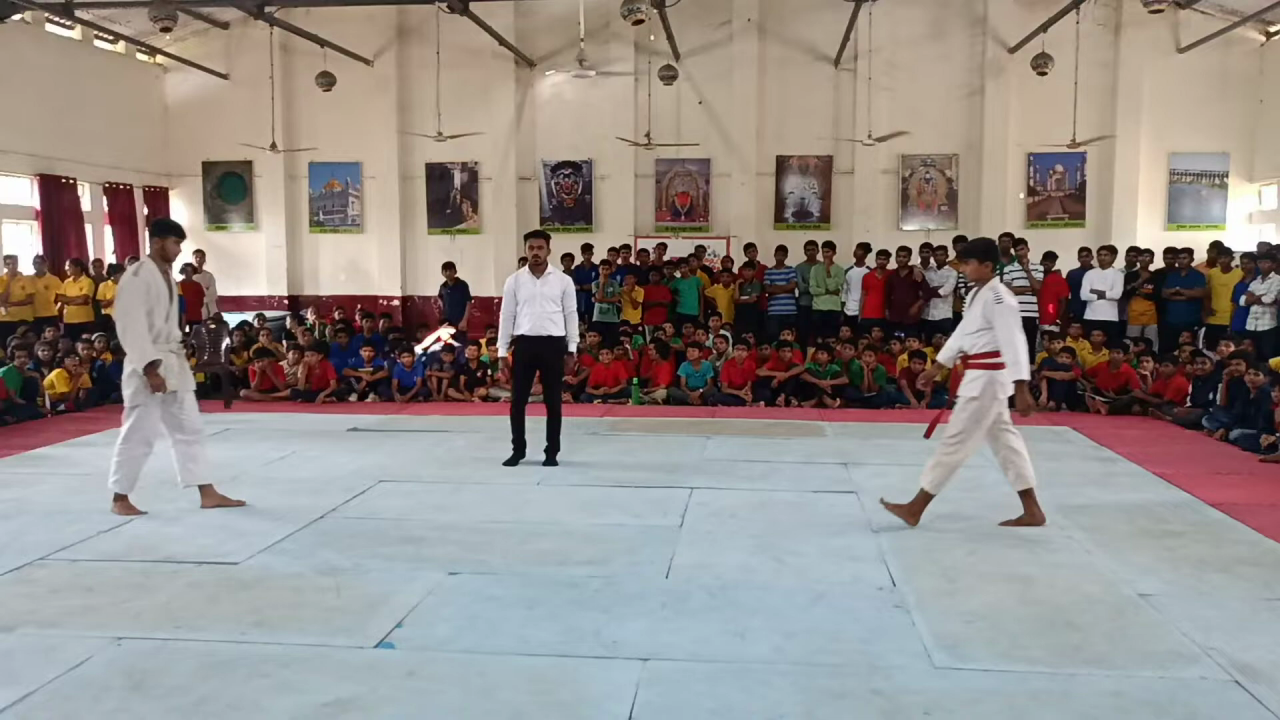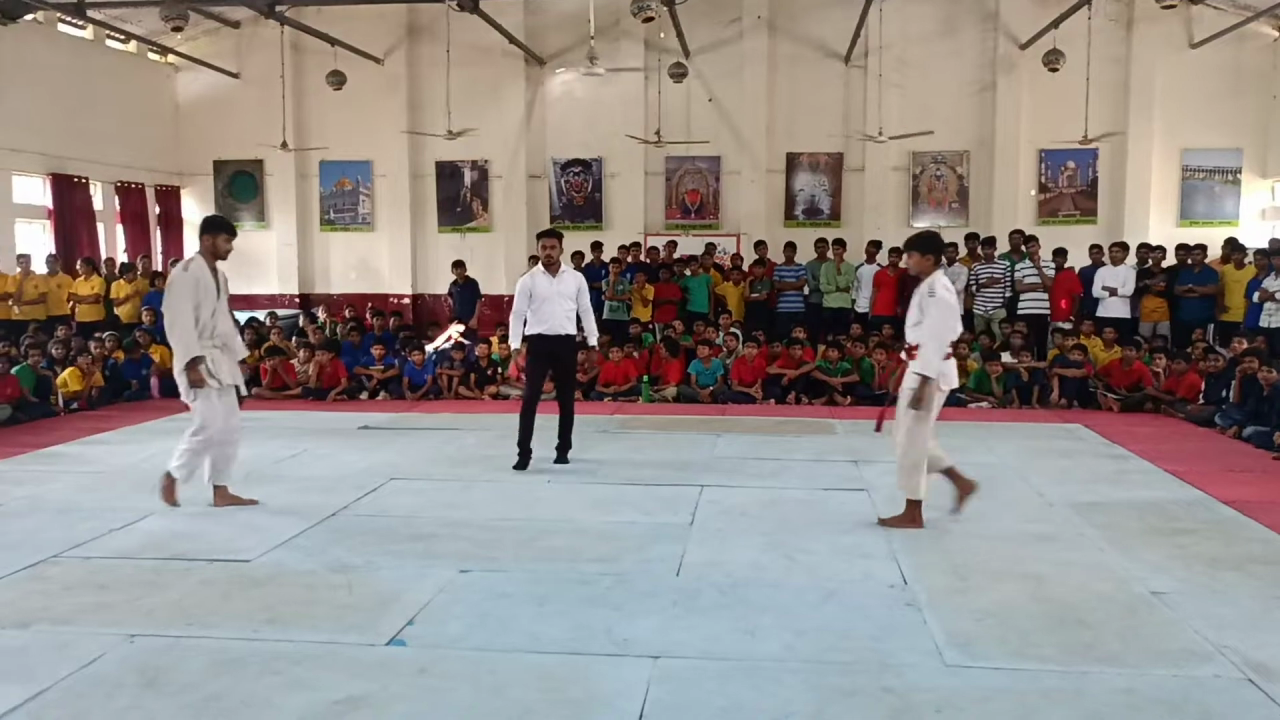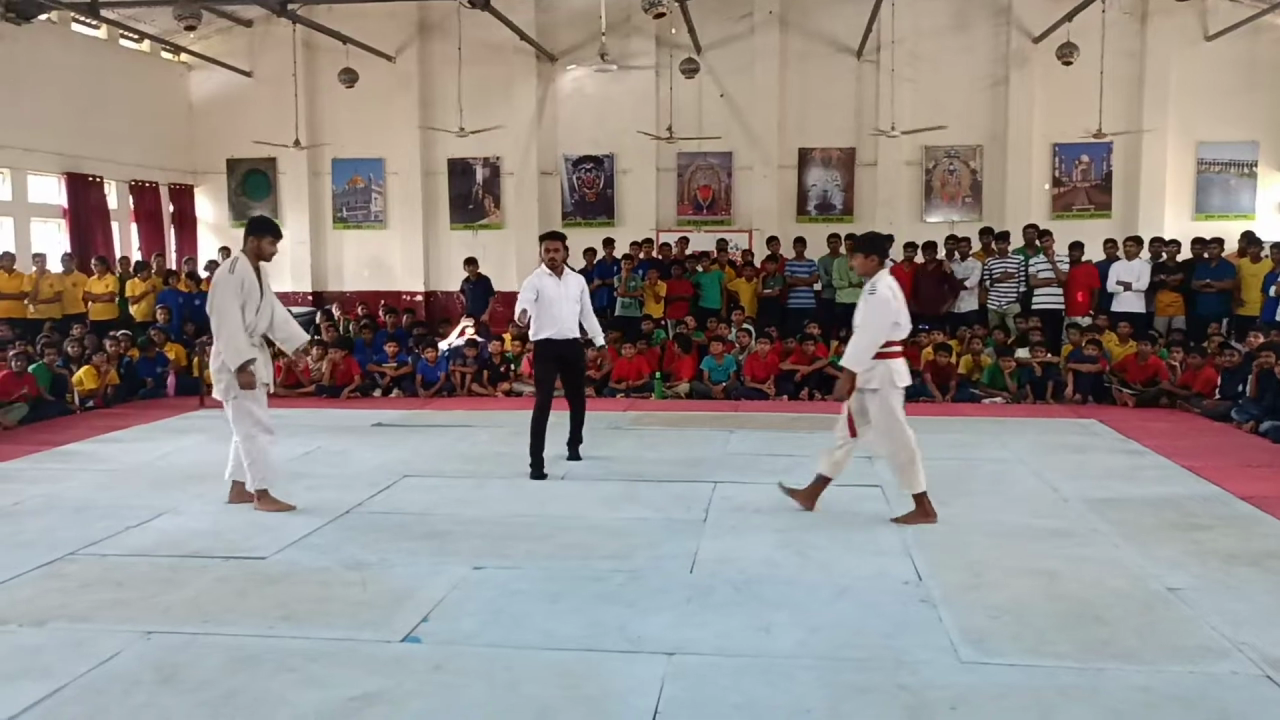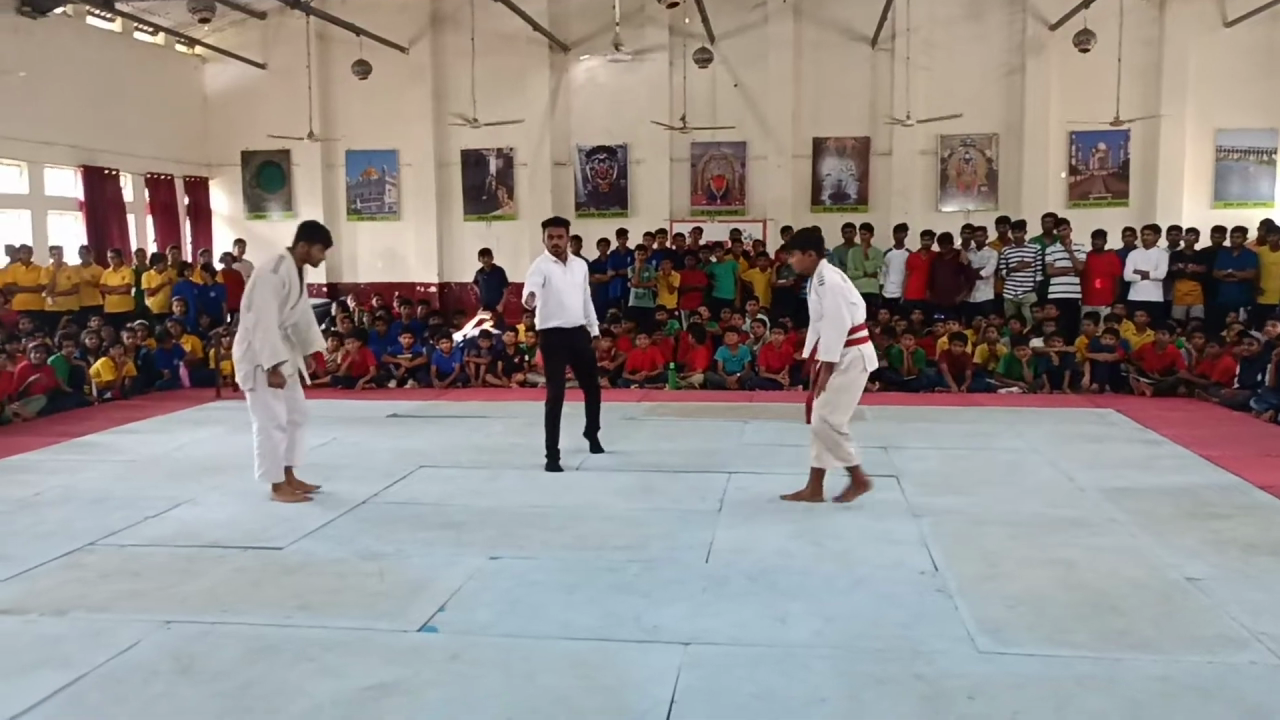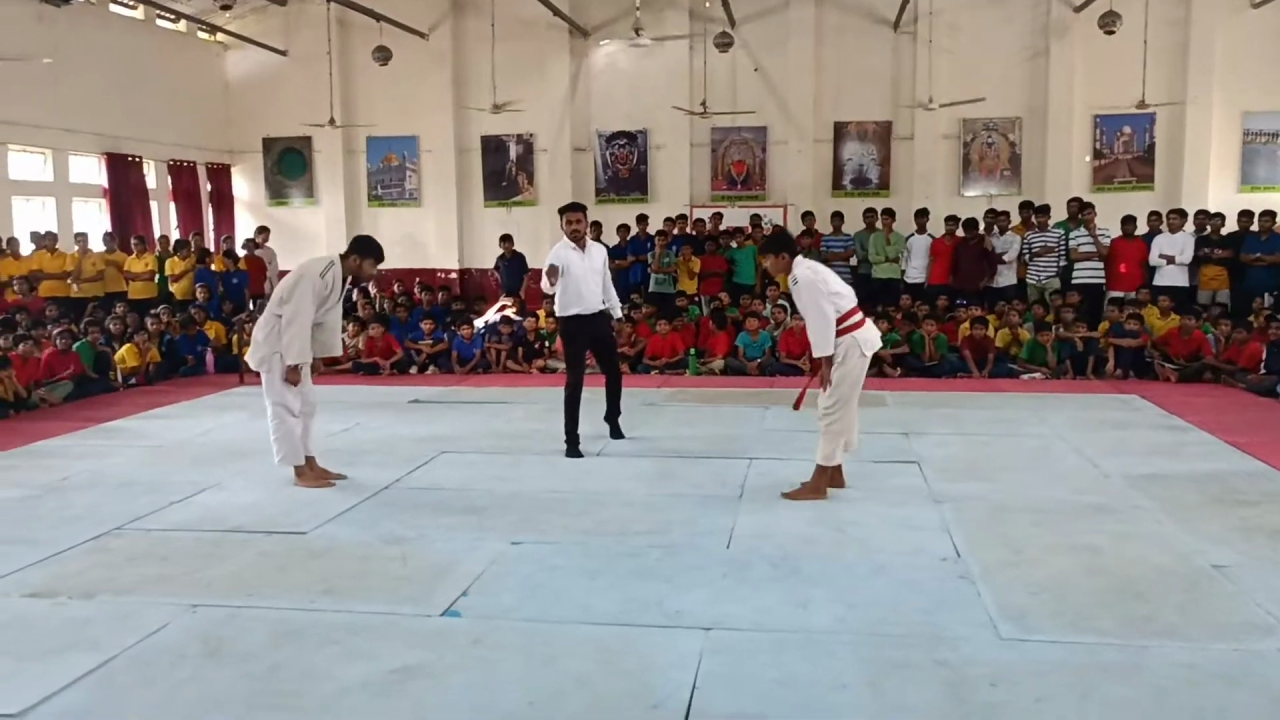
dt=0.3s
person 1, frame 1
left shoulder: (999, 298)
right shoulder: (979, 295)
left elbow: (1014, 344)
right elbow: (962, 335)
left wrist: (1021, 389)
right wrist: (936, 367)
left hip: (988, 378)
right hip: (982, 377)
left knee: (954, 440)
right knee: (1004, 440)
left ankle: (915, 509)
right ankle: (1032, 510)
person 1, frame 2
left shoulder: (936, 290)
right shoulder: (930, 286)
left elbow: (936, 339)
left wrist: (923, 383)
right wrist: (913, 371)
left hip: (929, 372)
right hip: (923, 369)
left knee: (911, 439)
right knee: (915, 437)
left ankle: (912, 512)
right ankle: (960, 482)
person 1, frame 3
left shoulder: (879, 290)
right shoulder: (880, 286)
left elbow: (870, 338)
left wrist: (847, 376)
right wrist: (848, 373)
left hip: (881, 372)
right hip: (870, 371)
left knee: (894, 436)
right knee: (847, 432)
left ankle: (923, 507)
right ankle: (811, 494)
person 1, frame 4
left shoulder: (829, 279)
right shoulder: (820, 278)
left elbow: (837, 326)
right elbow: (819, 325)
left wrist: (826, 368)
right wrist: (812, 361)
left hip: (852, 356)
right hip: (838, 355)
left knee: (826, 420)
right knee: (819, 419)
left ankle: (859, 478)
right ankle: (814, 488)
person 1, frame 5
left shoulder: (802, 277)
right shoulder: (805, 270)
left elbow: (821, 320)
left wrist: (824, 363)
right wrist: (824, 360)
left hip: (851, 341)
right hip: (851, 338)
left knee: (834, 409)
right knee: (840, 407)
left ankle: (818, 483)
right ankle: (834, 473)
person 2, frame 1
left shoulder: (166, 275)
right shoulder: (136, 278)
right elbow: (131, 328)
right wrist: (151, 369)
left hip: (173, 361)
right hip: (149, 366)
left knee: (189, 429)
right knee: (139, 434)
left ankle: (207, 493)
right ankle: (120, 497)
person 2, frame 2
left shoulder: (217, 274)
right shoulder: (186, 274)
right elbow: (179, 324)
left wrist: (237, 358)
right wrist: (192, 365)
left hip: (220, 360)
right hip: (198, 361)
left knee: (228, 428)
right knee: (210, 428)
left ankle: (220, 491)
right ankle: (172, 477)
person 2, frame 3
left shoulder: (257, 272)
right shoulder: (230, 274)
left elbow: (273, 311)
right elbow: (226, 325)
left wrist: (296, 346)
right wrist: (242, 367)
left hip: (253, 353)
right hip: (233, 359)
left knee: (250, 425)
right knee: (255, 426)
left ankle: (238, 488)
right ankle: (261, 495)
person 2, frame 4
left shoulder: (297, 270)
right shoulder: (273, 273)
left elbow: (302, 314)
right elbow: (263, 323)
left wrist: (309, 352)
right wrist: (273, 367)
left hip: (280, 347)
right hip: (258, 351)
left knee: (295, 413)
right knee: (271, 419)
left ankle: (289, 477)
right ankle: (278, 486)
person 2, frame 5
left shoulder: (340, 276)
right shoulder: (317, 274)
left elbow: (329, 319)
right elbow: (297, 321)
left wrist: (318, 355)
right wrist: (293, 364)
left hip: (295, 338)
right hip: (276, 337)
left knee: (305, 405)
right knee: (285, 406)
left ankle: (310, 464)
right ankle: (301, 472)
person 3, frame 1
left shoulder: (563, 281)
right shoulder: (514, 281)
left elbow: (571, 315)
right elbow: (506, 316)
left wrist: (572, 349)
right wrist: (502, 351)
left hip: (552, 344)
right hip: (524, 343)
left knee: (553, 401)
right knee: (518, 399)
left ankle: (552, 452)
right ankle: (518, 449)
person 3, frame 2
left shoulder: (576, 279)
right shoulder: (528, 280)
left elbow: (585, 311)
right elbow: (518, 313)
left wrist: (592, 342)
right wrist: (515, 345)
left hip: (566, 343)
right hip: (538, 342)
left knee: (566, 400)
right knee: (530, 397)
left ankle: (563, 449)
right ankle: (523, 451)
person 3, frame 3
left shoulder: (578, 280)
right shoulder: (534, 280)
left elbow: (587, 313)
right elbow: (524, 303)
left wrist: (599, 343)
right wrist: (522, 314)
left hip: (572, 345)
right hip: (545, 346)
left knee: (577, 400)
right knee: (543, 403)
left ankle: (574, 445)
right ankle: (536, 462)
person 3, frame 4
left shoulder: (580, 265)
right shoulder: (540, 266)
right elbow: (531, 289)
left wrist: (594, 332)
right wrist: (530, 299)
left hip: (578, 333)
right hip: (553, 336)
left knee: (592, 387)
right knee: (555, 396)
left ankle: (592, 434)
right ankle: (552, 455)
person 3, frame 5
left shoulder: (599, 251)
right shoulder: (558, 253)
right elbow: (548, 283)
left wrist: (617, 314)
right wrist: (550, 281)
left hip: (599, 318)
right hip: (572, 323)
left knee: (613, 372)
right knee: (574, 382)
left ankle: (612, 418)
right ankle: (571, 440)
